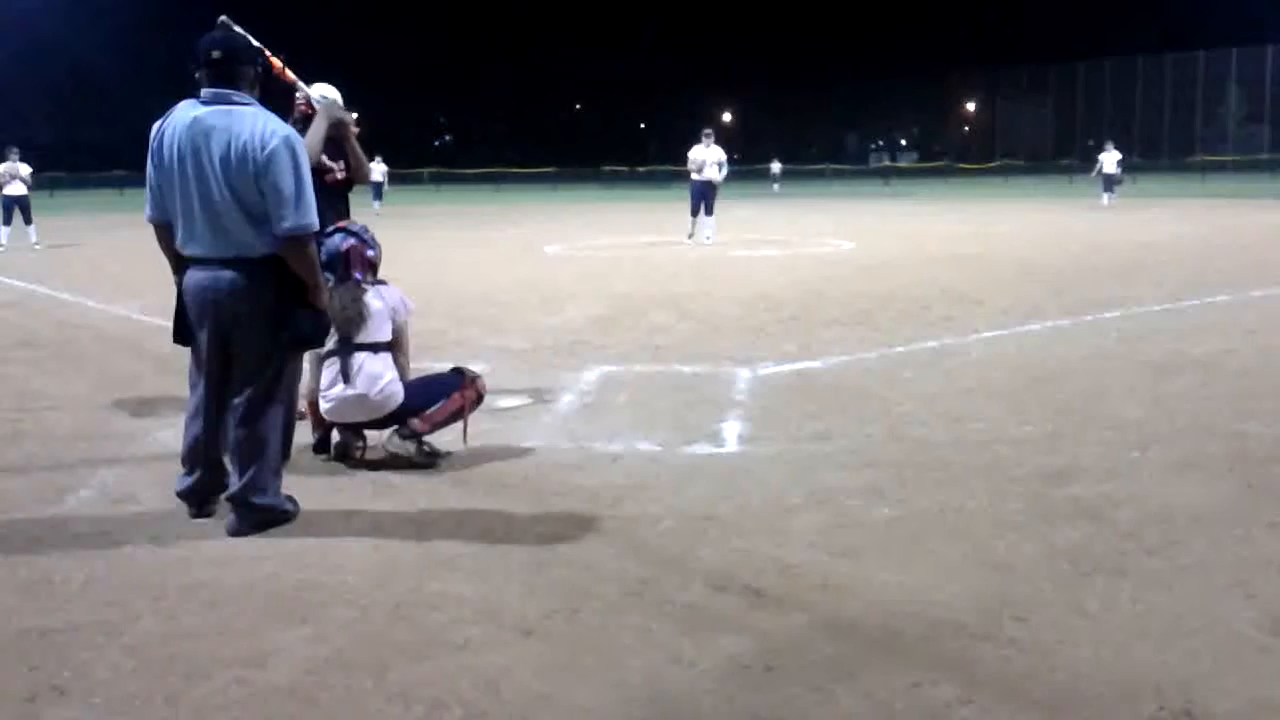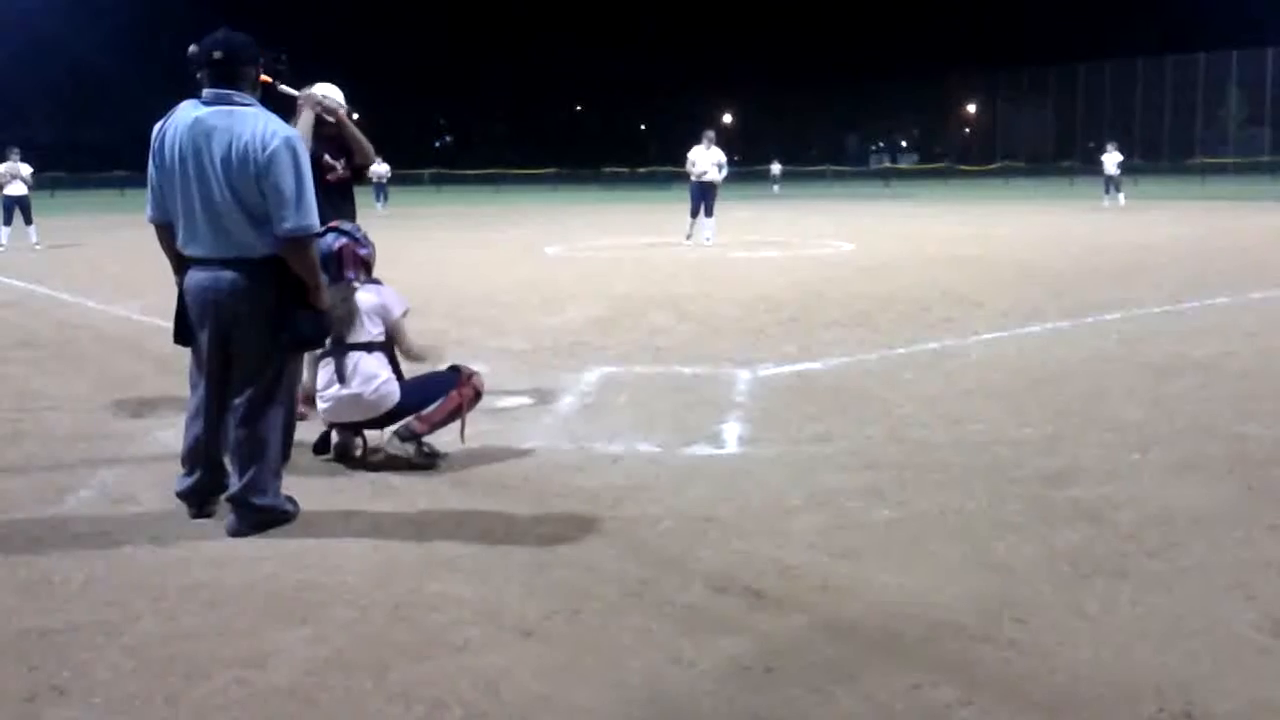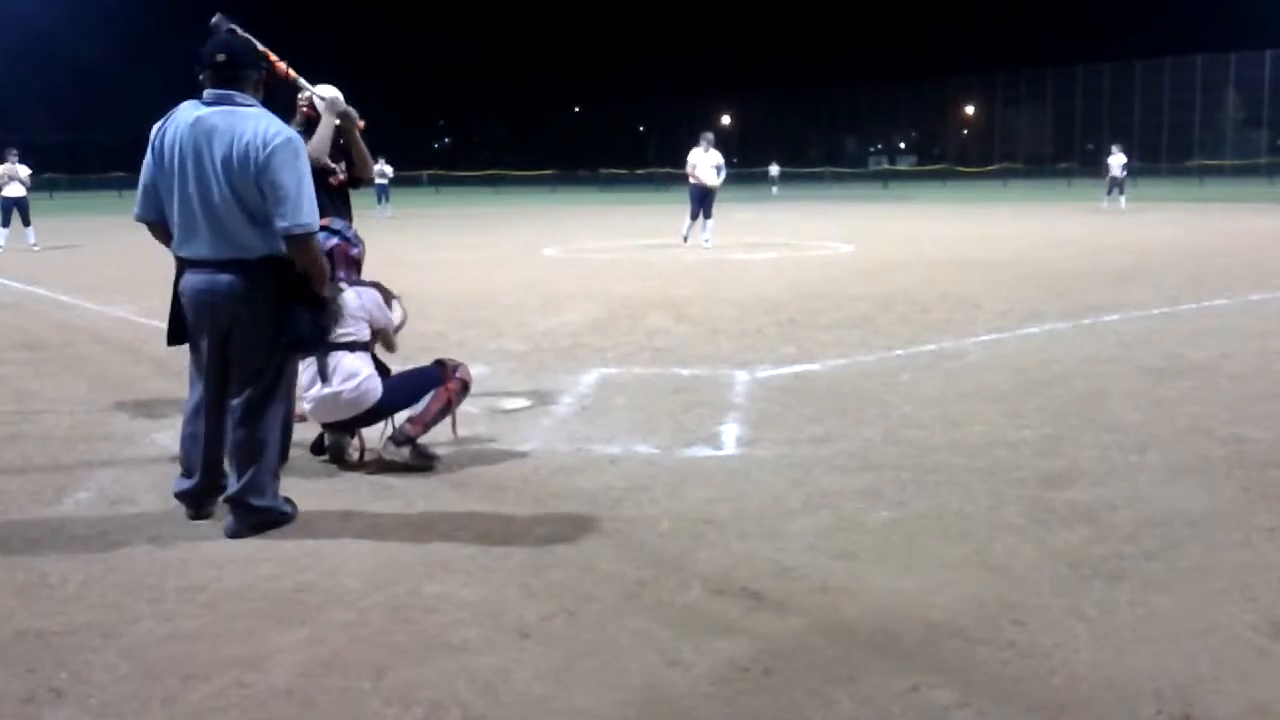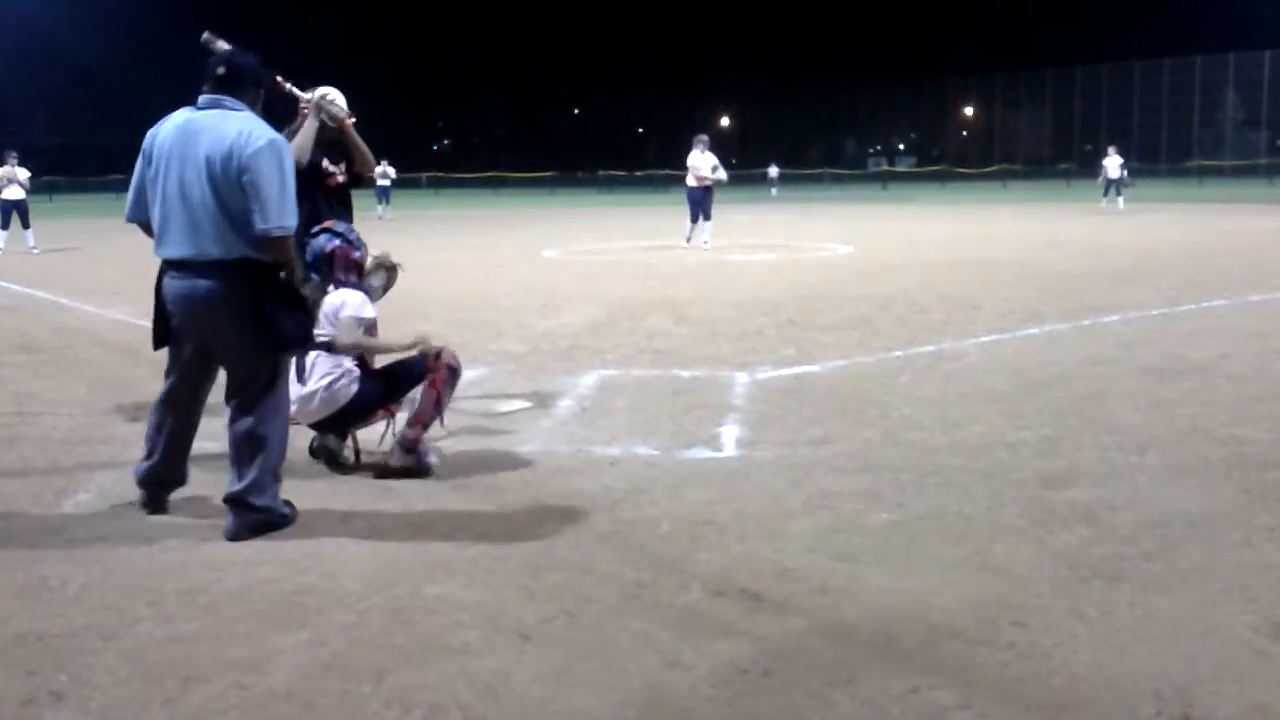
dt=0.4s
person 1, frame 1
left shoulder: (167, 127)
right shoulder: (272, 133)
left elbow: (161, 220)
right elbow: (293, 231)
left wrist: (184, 272)
right wrist: (314, 286)
left hip: (199, 280)
right hip: (260, 282)
left knee: (207, 390)
right knee: (260, 395)
left ankle: (199, 488)
right ankle: (254, 501)
person 1, frame 2
left shoulder: (169, 128)
right shoulder: (274, 134)
left elbow: (162, 220)
right elbow: (294, 232)
left wrist: (184, 273)
right wrist: (315, 287)
left hip: (199, 279)
right hip: (261, 283)
left knee: (207, 390)
right knee: (260, 395)
left ankle: (199, 488)
right ankle: (254, 502)
person 1, frame 3
left shoulder: (168, 128)
right shoulder: (273, 135)
left elbow: (152, 218)
right elbow: (296, 232)
right wrist: (320, 282)
left hip: (196, 281)
right hip: (259, 283)
left knee: (206, 391)
right knee: (259, 396)
left ankle: (198, 489)
right ankle: (253, 503)
person 1, frame 4
left shoulder: (162, 131)
right shoulder: (260, 138)
left elbow: (140, 215)
right elbow: (274, 234)
right wrist: (292, 273)
left hip: (178, 281)
right hip: (240, 285)
left knee: (181, 387)
right knee: (257, 396)
left ankle: (156, 482)
right ankle: (253, 505)
person 2, frame 1
right shoulder: (388, 295)
left elbow: (315, 378)
right elbow: (401, 358)
right wrist: (407, 407)
left hip: (335, 411)
right hip: (381, 404)
right knee: (471, 383)
left ankle: (347, 435)
right ankle: (407, 435)
person 2, frame 2
right shoulder: (378, 293)
left elbow: (310, 381)
right elbow: (407, 350)
right wrist: (430, 353)
left hip: (332, 410)
right hip: (377, 403)
right knee: (469, 381)
left ankle: (343, 433)
right ankle: (407, 437)
person 2, frame 3
right shoulder: (365, 294)
right elbow: (391, 346)
right wrist: (394, 306)
left hip: (317, 410)
right hip: (360, 400)
right knee: (456, 373)
left ankle: (336, 433)
right ankle: (402, 441)
person 2, frame 4
right shoulder: (352, 297)
right elbow: (347, 341)
right wrist: (408, 343)
left hip: (305, 408)
right hip: (337, 399)
right knee: (443, 361)
left ankle: (333, 435)
right ankle: (408, 448)
